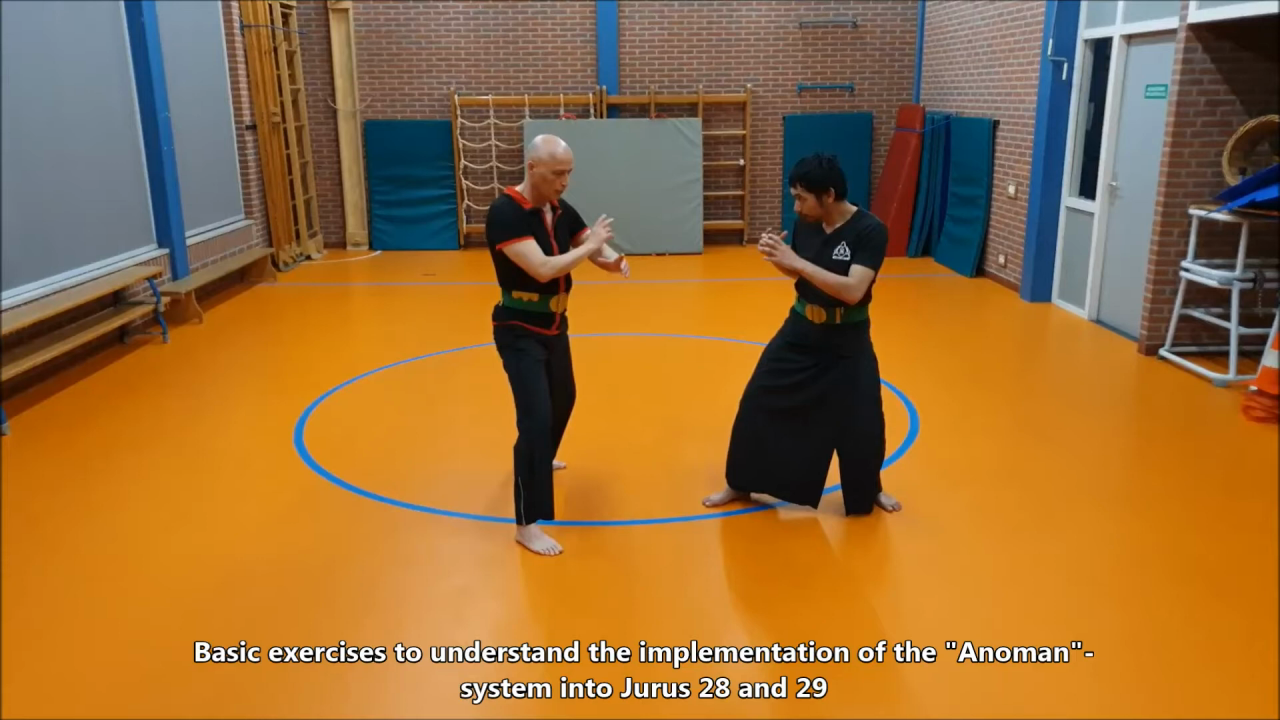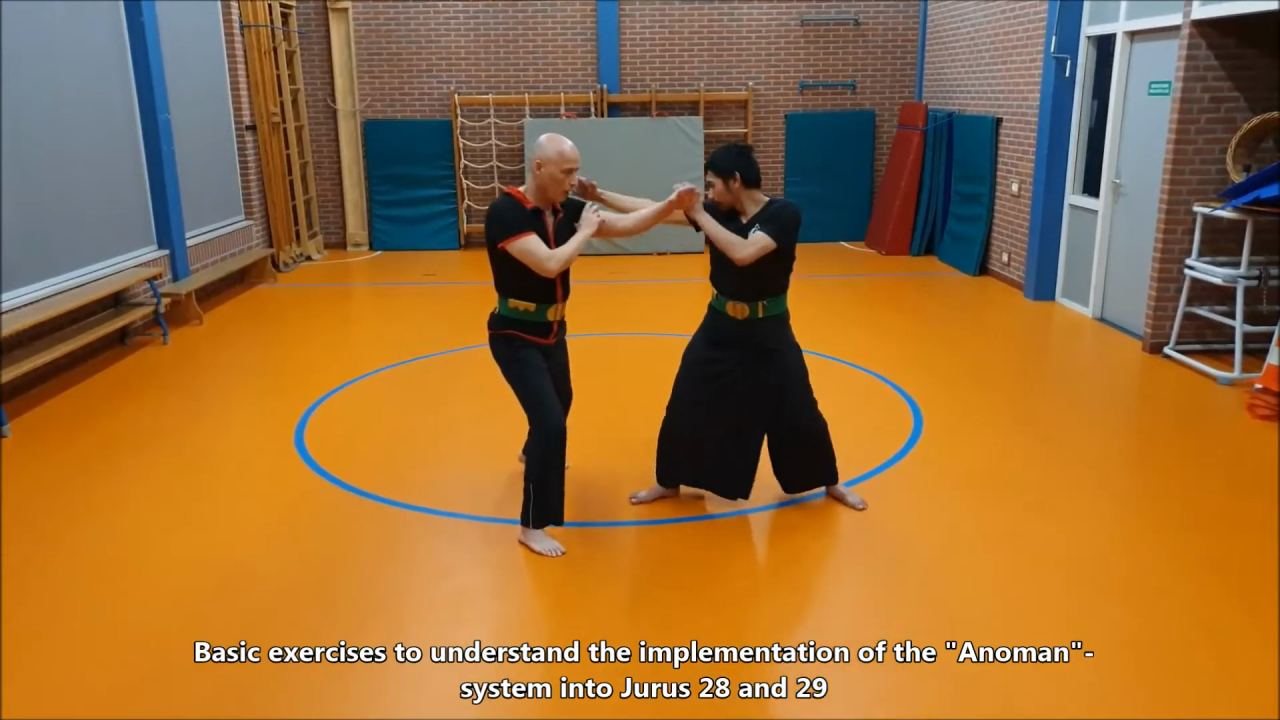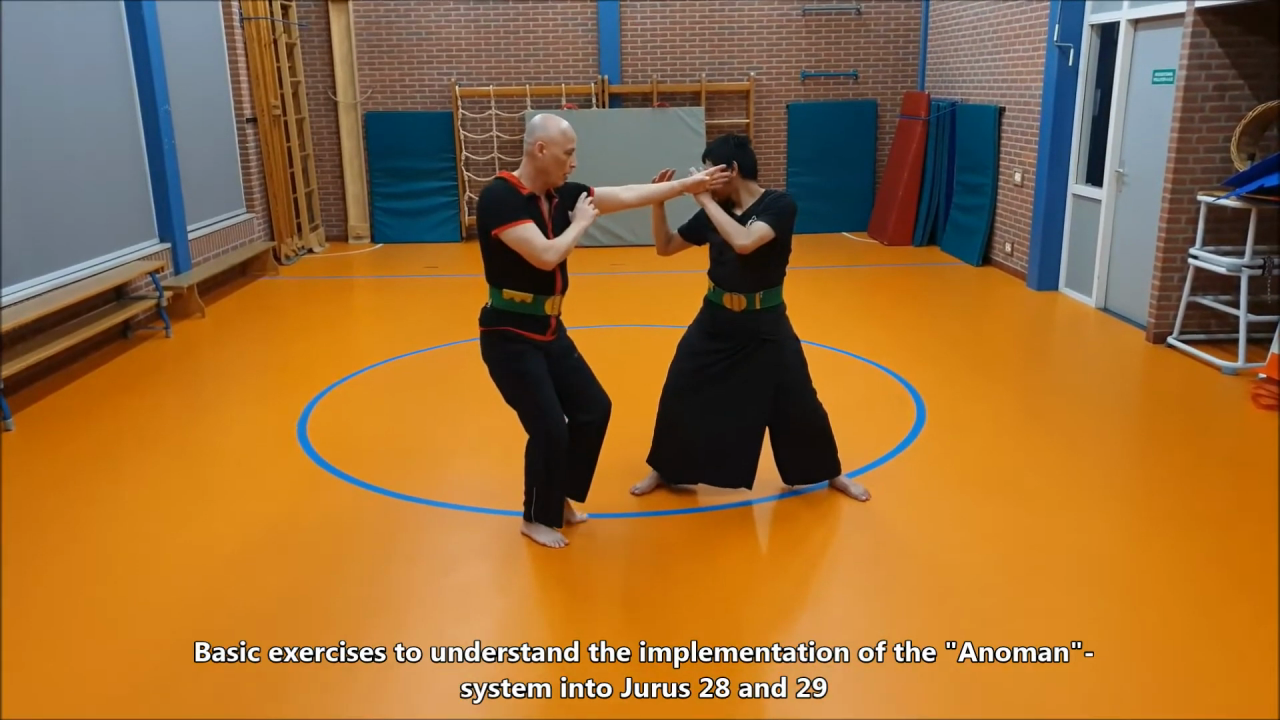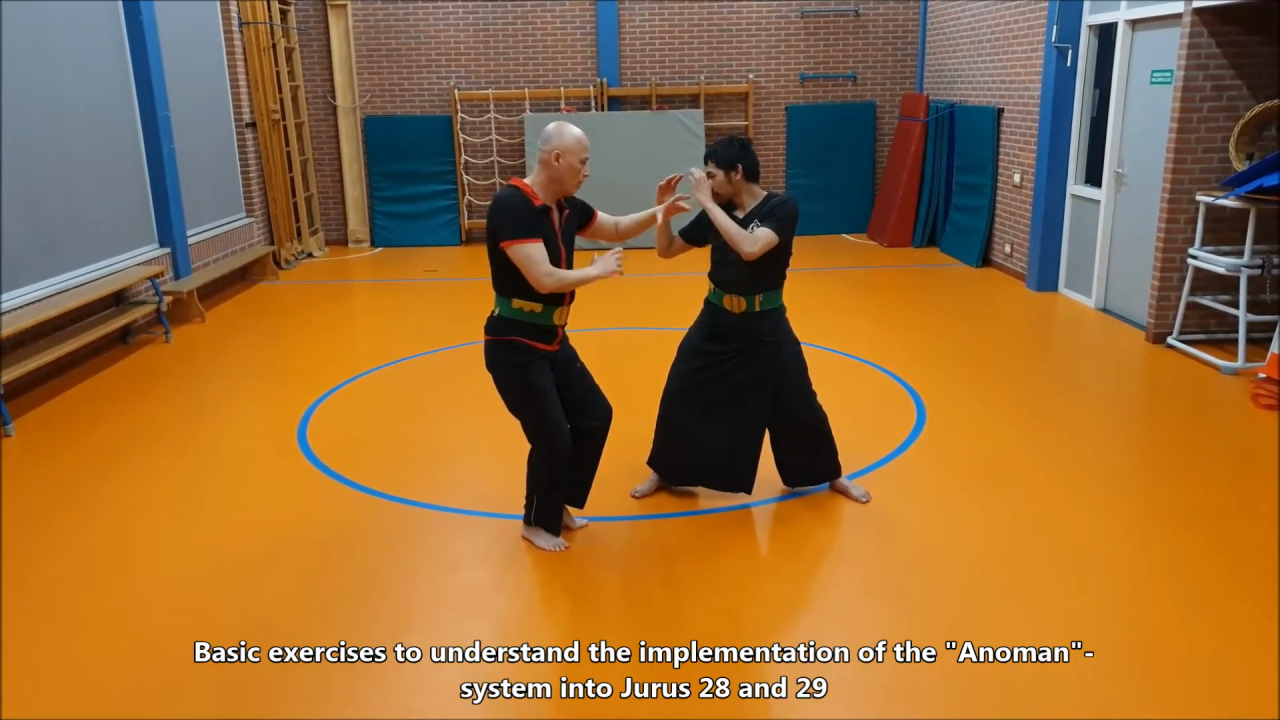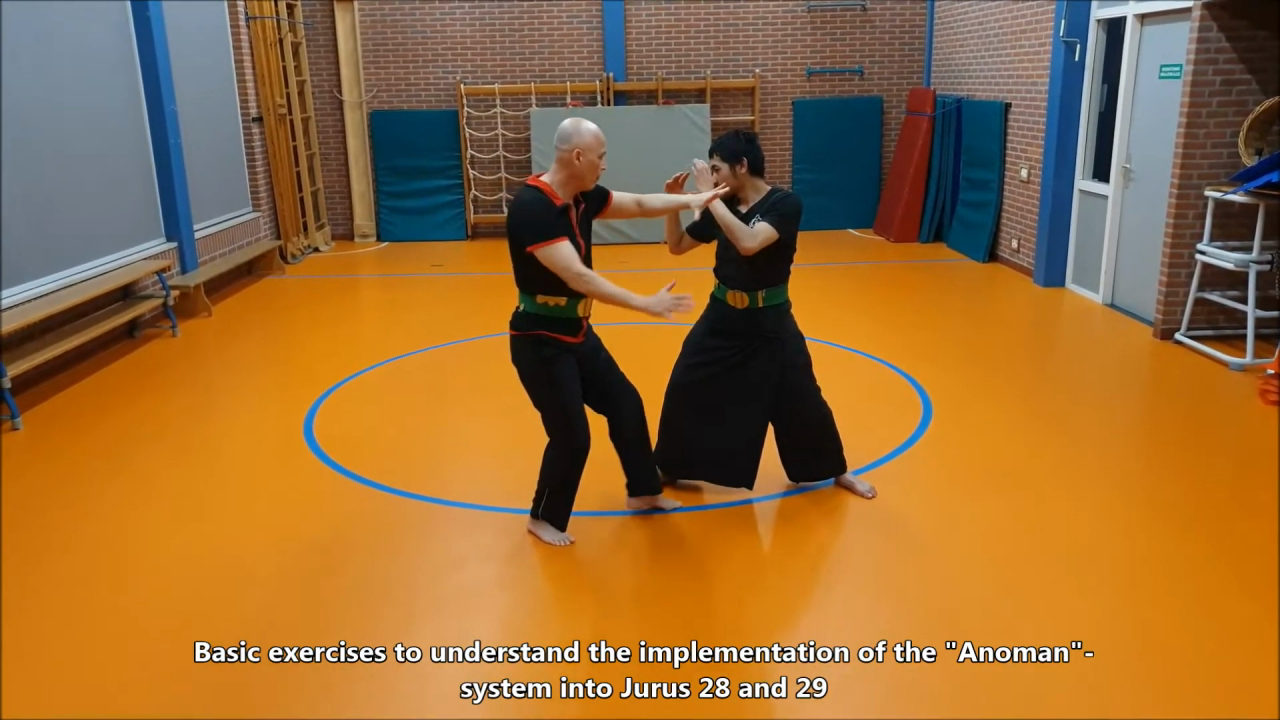
dt=1s
person 1, frame 1
left shoulder: (560, 209)
right shoulder: (505, 213)
left elbow: (594, 249)
right elbow: (542, 268)
left wrist: (614, 260)
right wrist: (591, 246)
left hip: (554, 325)
right hip: (519, 330)
left knee: (561, 400)
right knee: (536, 417)
left ankle: (538, 458)
right ankle: (527, 524)
person 1, frame 2
left shoulder: (565, 208)
right shoulder: (505, 212)
left elbow: (625, 224)
right elbow: (549, 264)
left wrist: (670, 205)
right wrist: (585, 232)
left hip: (551, 331)
right hip: (515, 336)
left knee: (558, 404)
right knee: (550, 421)
left ankle: (534, 456)
right ankle: (533, 526)
person 1, frame 3
left shoulder: (561, 194)
right shoulder: (499, 197)
left elbow: (626, 196)
right elbow: (546, 255)
left wrist: (688, 184)
right wrist: (581, 222)
left hip: (549, 330)
right hip: (510, 336)
left knee: (593, 409)
right knee: (548, 428)
left ankle: (560, 498)
right ankle: (537, 518)
person 1, frame 4
left shoulder: (566, 206)
right shoulder: (510, 206)
left elbow: (616, 229)
right elbow: (544, 279)
left wrist: (654, 214)
right wrist: (597, 270)
left hip: (551, 339)
right hip: (514, 345)
left knee: (594, 417)
right knee: (551, 437)
left ankle: (558, 504)
right ankle: (537, 523)
person 1, frame 5
left shoulder: (581, 195)
right shoulder: (531, 206)
left elbow: (639, 204)
right elbow: (577, 277)
left wrist: (688, 200)
right wrist: (648, 303)
left hip: (576, 332)
right hip: (540, 340)
left knee: (624, 404)
right knee: (571, 436)
left ankle: (643, 491)
right ankle: (545, 518)
person 2, frame 1
left shoulder: (869, 231)
right shoulder: (805, 223)
left elbow: (853, 291)
left wrist: (796, 261)
right wrist: (780, 256)
left hip: (847, 341)
right hip: (800, 330)
left knee: (862, 422)
right knee: (757, 405)
left ankle: (869, 489)
right ankle: (739, 485)
person 2, frame 2
left shoulder: (784, 214)
right shoulder: (719, 213)
left elbow: (744, 254)
left wrist: (700, 214)
right wrist: (600, 194)
left hip: (769, 332)
right hip: (720, 328)
left knee: (800, 412)
right knee: (687, 407)
left ankle: (830, 482)
right ankle: (668, 481)
person 2, frame 3
left shoulder: (779, 205)
right shoulder: (716, 210)
left elbow: (744, 242)
right elbow: (665, 246)
left wrist: (705, 200)
right wrist: (658, 202)
left hip: (765, 324)
right hip: (715, 320)
left knee: (798, 403)
right knee: (679, 396)
left ankle: (831, 473)
right ankle: (664, 471)
person 2, frame 4
left shoulder: (781, 209)
right shoulder: (717, 211)
left elbow: (750, 248)
right elbow: (666, 249)
left wrist: (706, 202)
right wrist: (663, 207)
left hip: (765, 326)
right hip: (715, 322)
left knee: (798, 406)
right knee: (679, 398)
left ankle: (832, 475)
right ankle: (664, 473)
person 2, frame 5
left shoulder: (785, 204)
right shoulder: (722, 206)
left elbow: (749, 243)
right elbow: (676, 246)
left wrist: (709, 196)
left hip: (769, 320)
right hip: (722, 316)
left knee: (801, 401)
right knee: (684, 391)
left ankle: (838, 471)
right ankle: (669, 468)
